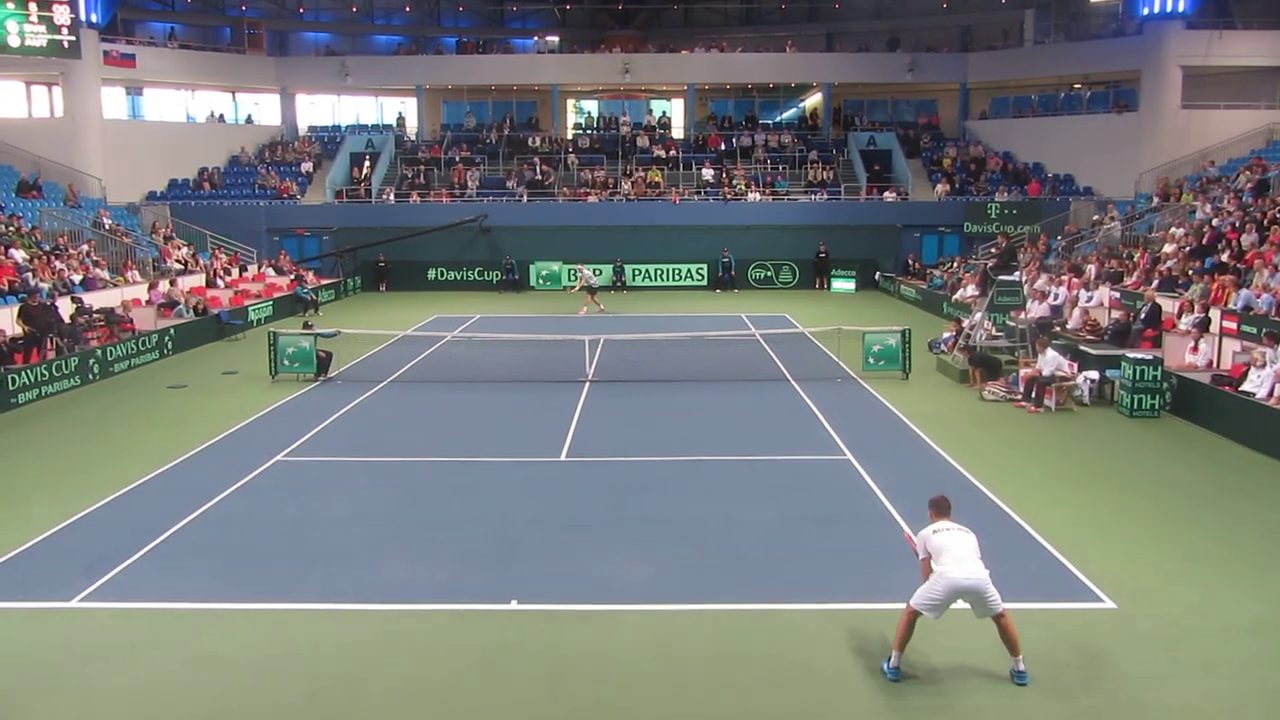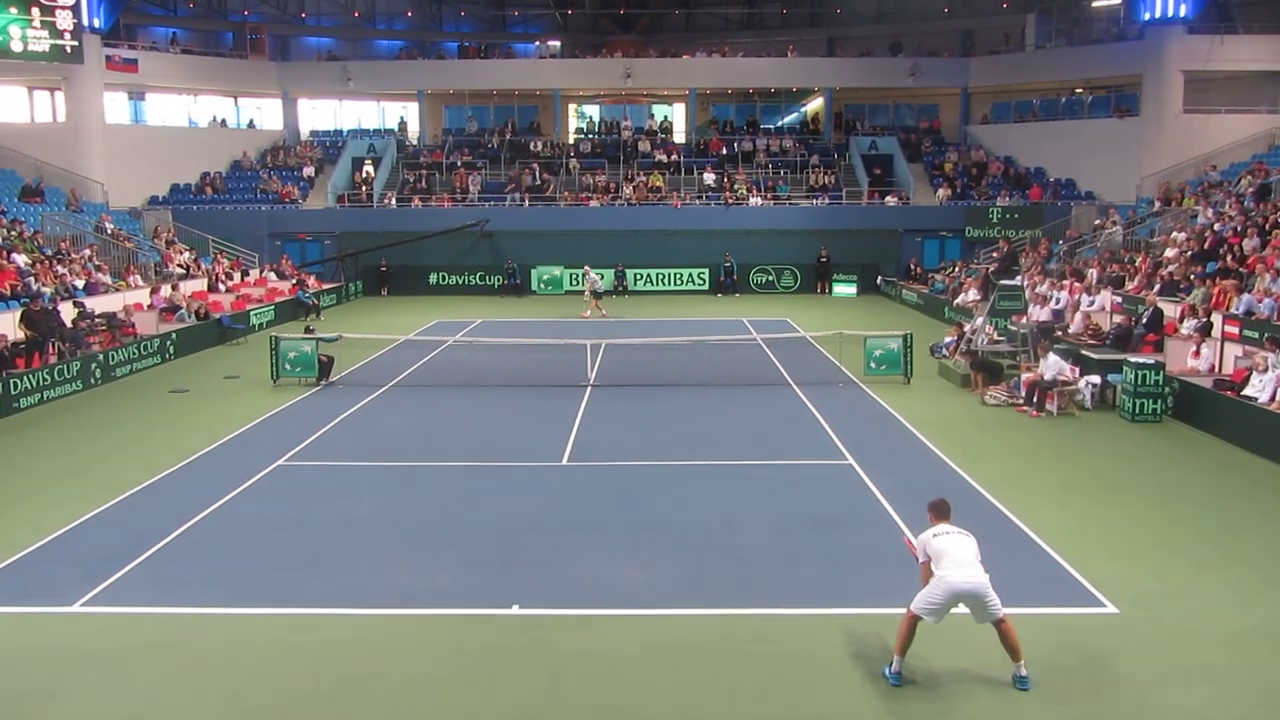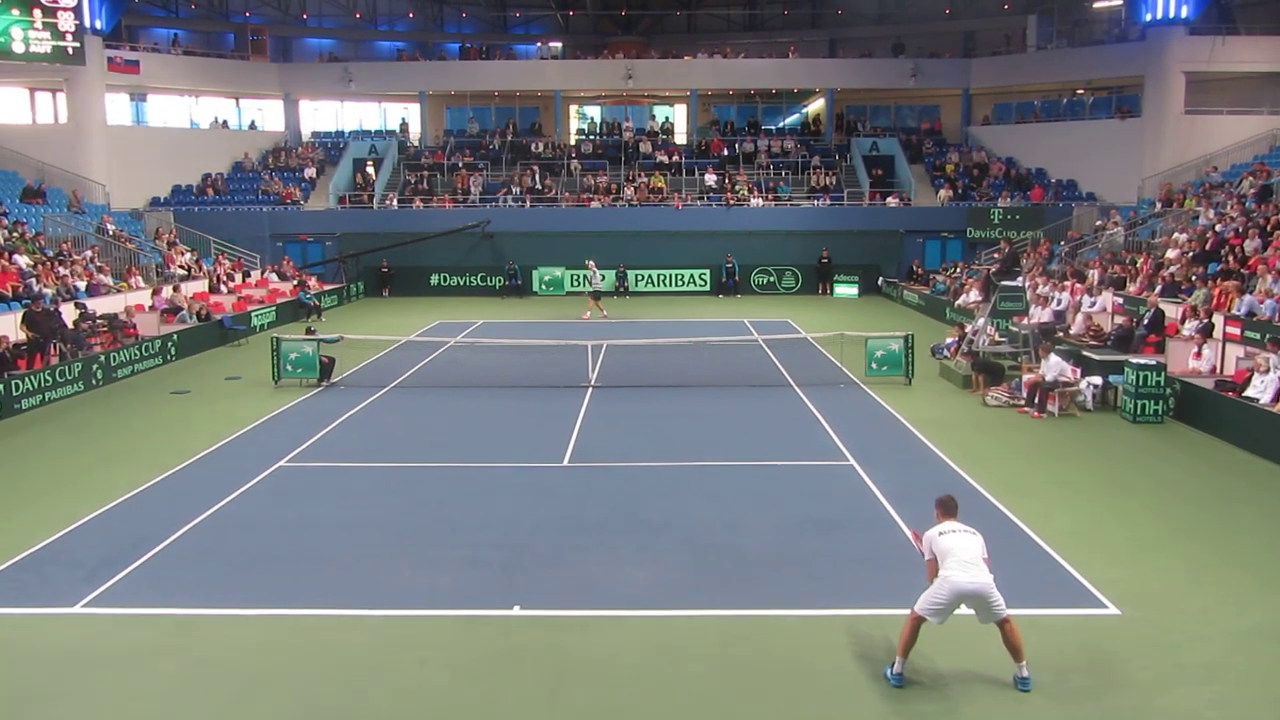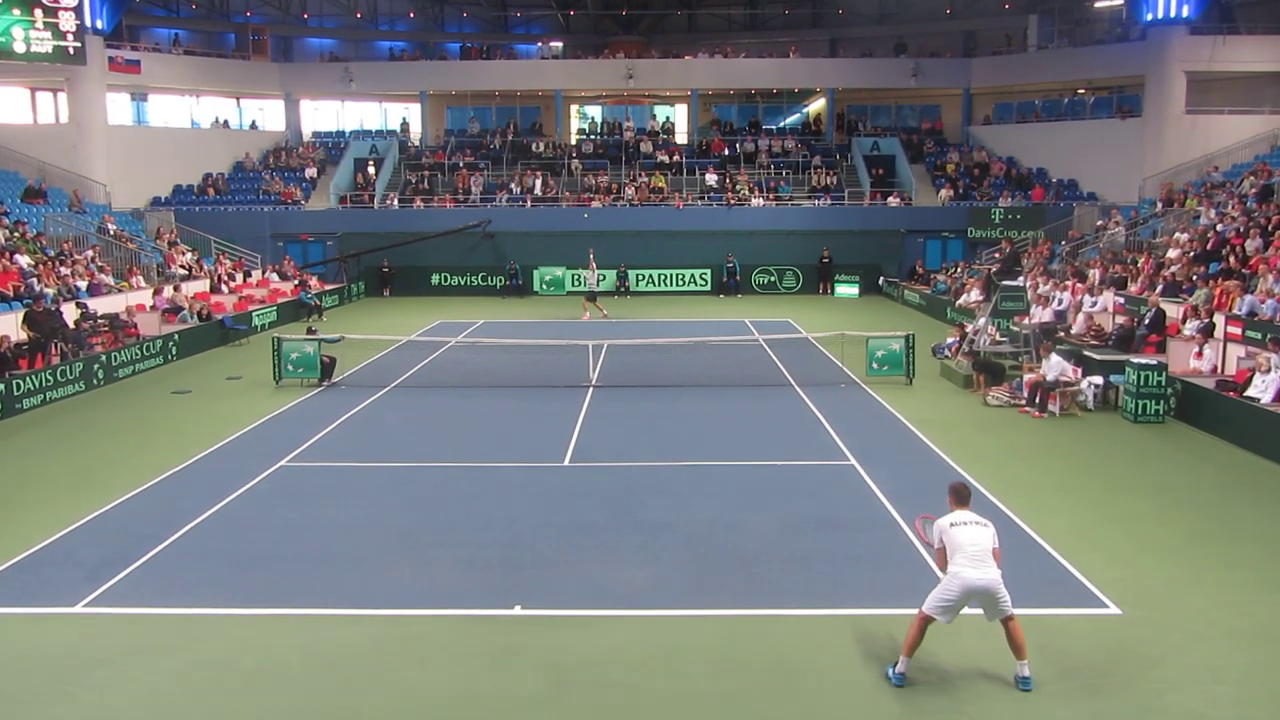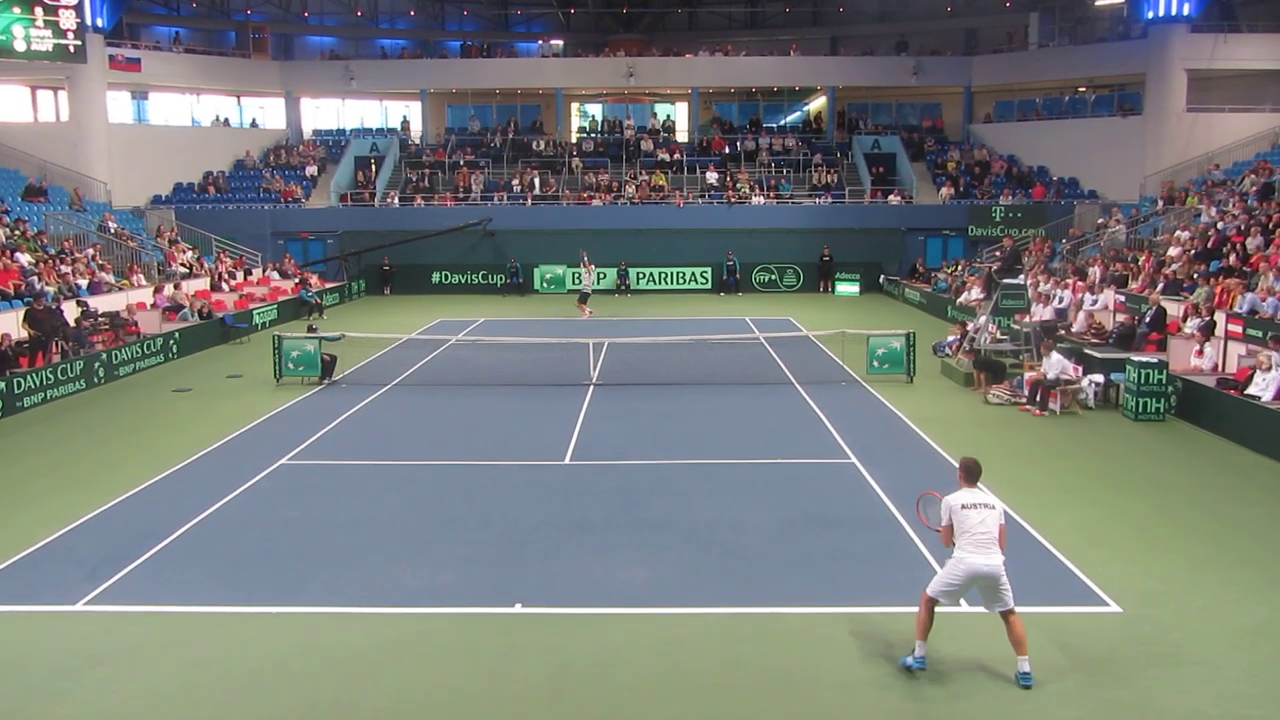
dt=0.3s
person 1, frame 1
left shoulder: (925, 533)
right shoulder: (968, 532)
left elbow: (927, 576)
left hip: (947, 578)
right hip: (978, 578)
left knee: (911, 612)
right knee: (1001, 616)
left ankle: (893, 666)
right ankle: (1019, 669)
person 1, frame 2
left shoulder: (925, 537)
right shoulder: (968, 536)
left elbow: (926, 580)
left hip: (947, 582)
right hip: (979, 582)
left knee: (911, 617)
right knee: (1001, 621)
left ankle: (895, 670)
right ankle: (1021, 673)
person 1, frame 3
left shoulder: (931, 534)
right shoulder: (975, 534)
left elbow: (932, 577)
left hip: (951, 582)
right hip: (983, 582)
left knee: (914, 618)
right knee: (1005, 622)
left ankle: (897, 672)
right ankle: (1023, 675)
person 1, frame 4
left shoulder: (942, 522)
right shoulder: (987, 524)
left elbow: (942, 565)
left hip: (960, 578)
right hip: (991, 578)
left knee: (922, 619)
right knee: (1009, 619)
left ankle: (899, 672)
right ankle: (1024, 674)
person 1, frame 5
left shoulder: (951, 500)
right shoulder: (994, 503)
left elbow: (947, 542)
right elbow: (1001, 544)
left hip: (964, 563)
right hip: (994, 565)
left knee: (927, 601)
right knee: (1010, 615)
left ankle: (919, 656)
right ankle: (1024, 670)
